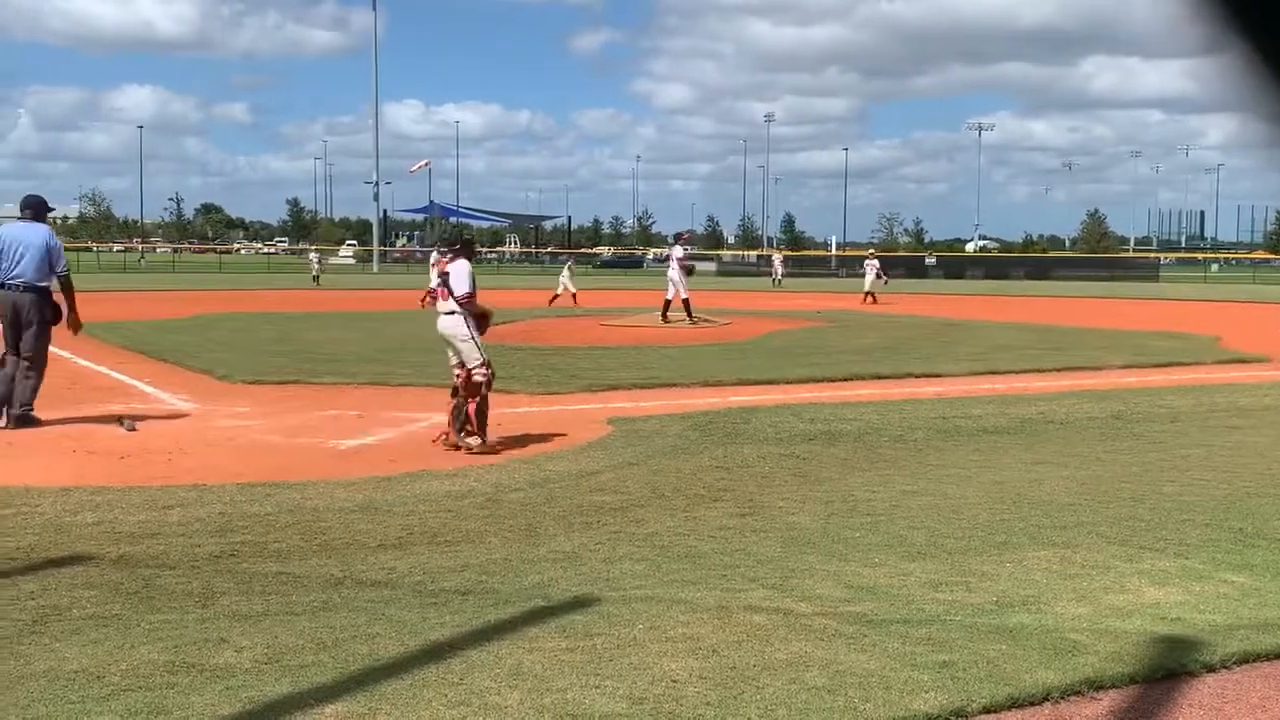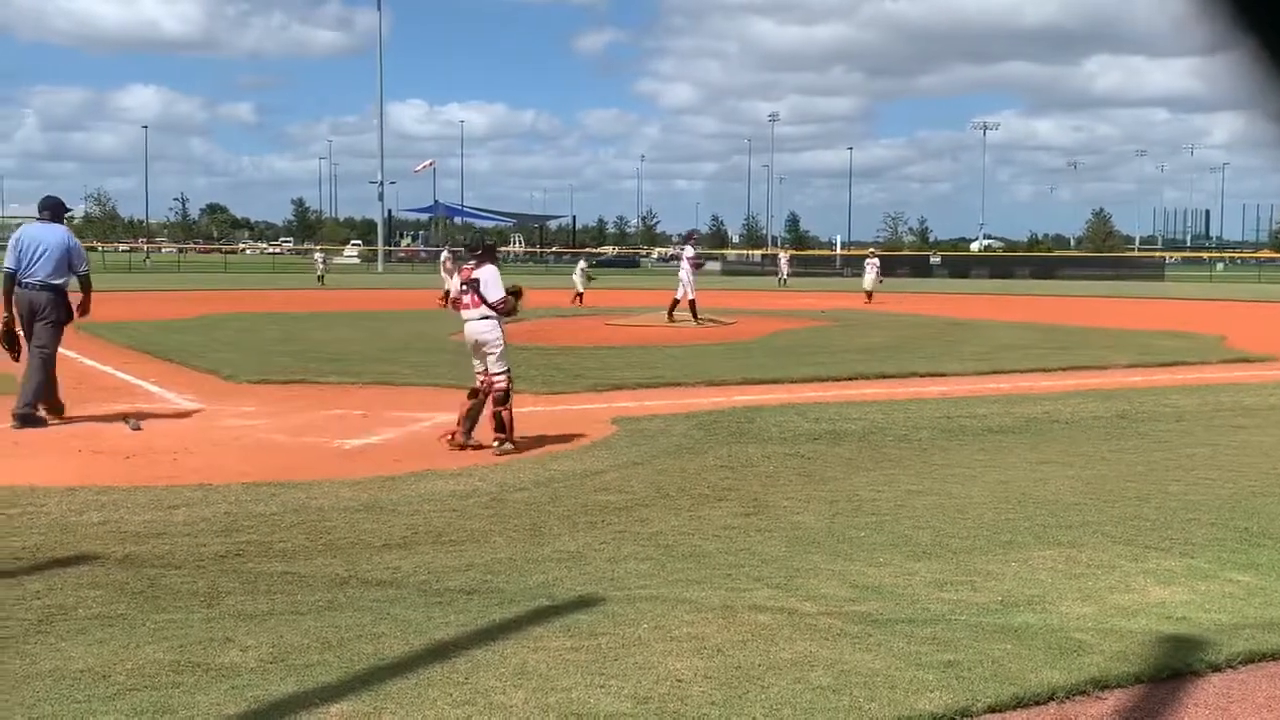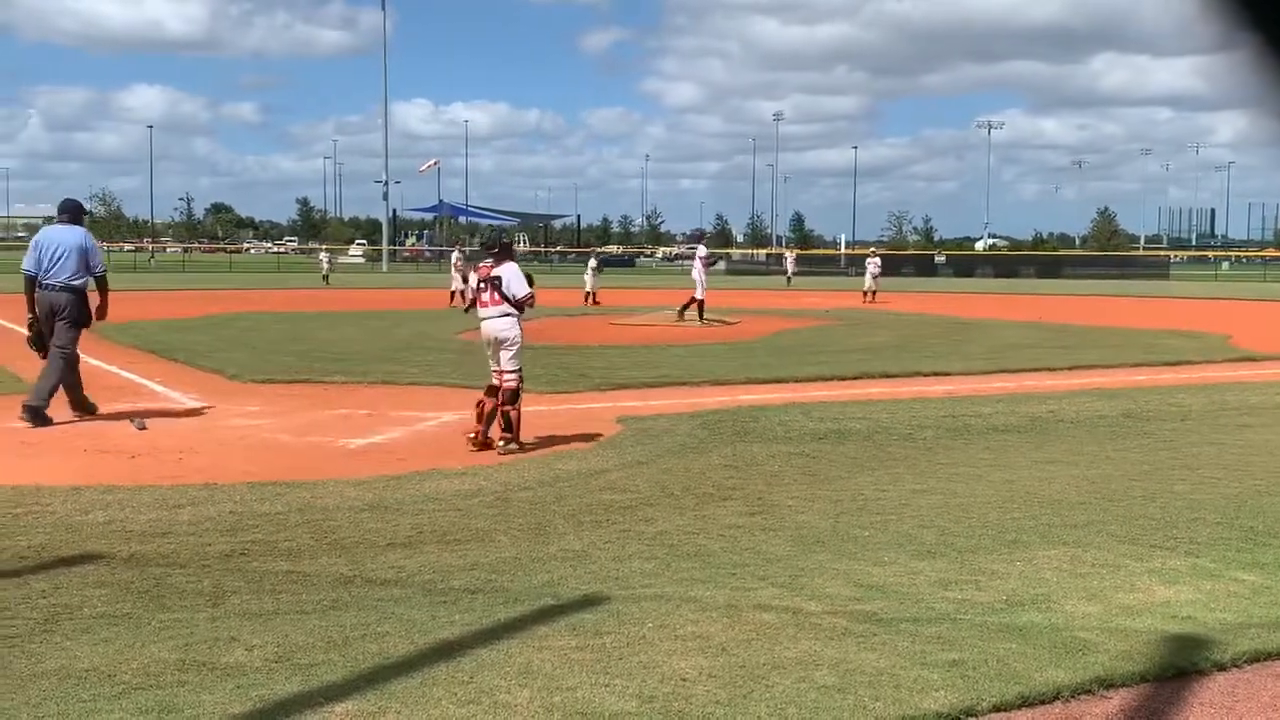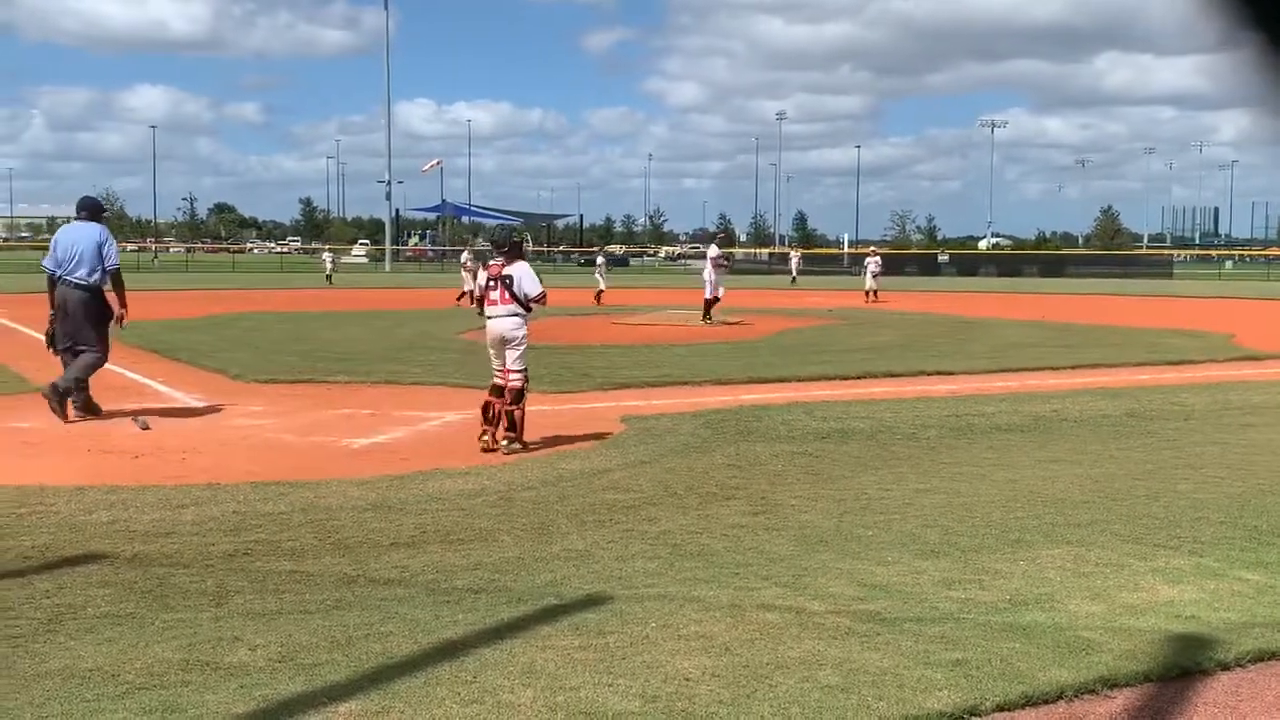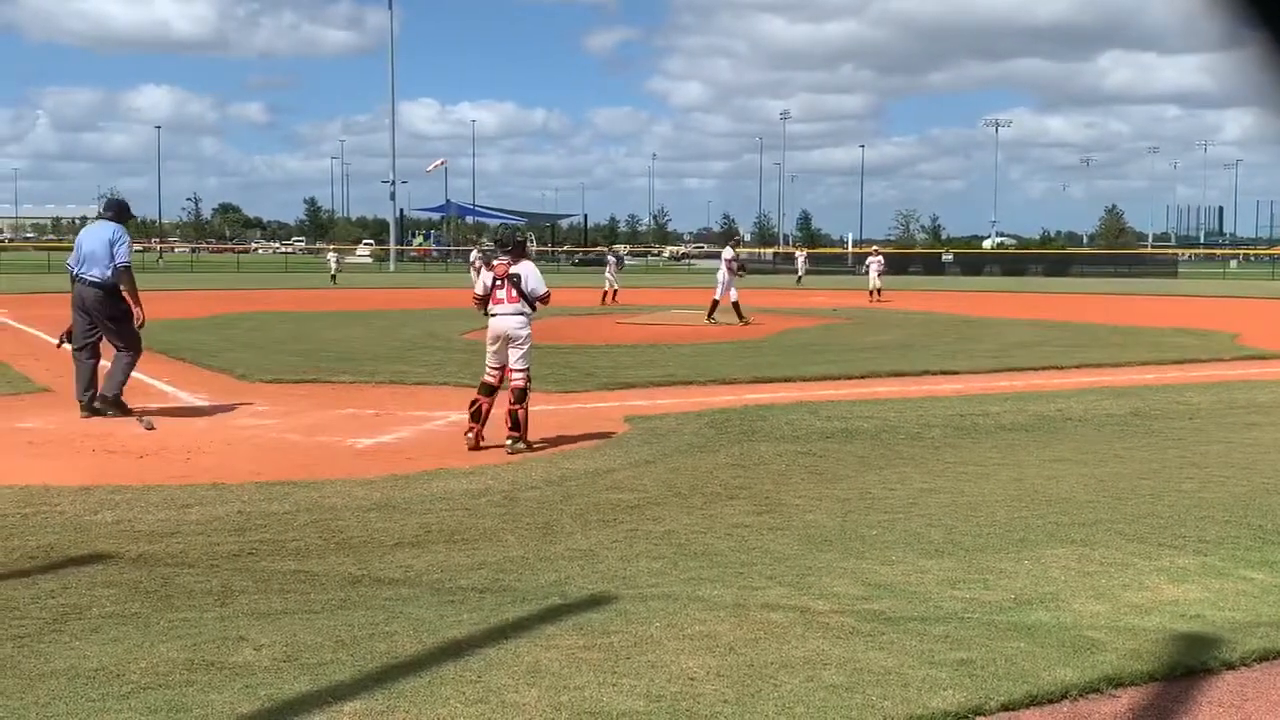
dt=0.2s
person 1, frame 1
right shoulder: (48, 235)
right elbow: (63, 276)
right wrist: (73, 310)
right hip: (35, 299)
right knee: (33, 357)
right ankle: (20, 412)
person 1, frame 2
left shoulder: (21, 232)
right shoulder: (66, 235)
right elbow: (82, 273)
right wrist: (86, 299)
left hip: (23, 296)
right hip: (51, 298)
left knee: (39, 350)
right knee: (41, 354)
left ankle: (51, 404)
right ankle: (24, 411)
person 1, frame 3
left shoulder: (41, 235)
right shoulder: (85, 236)
left elbow: (29, 276)
right elbow: (99, 275)
left wrist: (31, 312)
right wrist: (103, 302)
left hip: (44, 297)
right hip: (71, 299)
left knee: (62, 351)
right knee: (62, 355)
left ankle: (79, 402)
right ankle: (35, 405)
person 1, frame 4
left shoulder: (61, 232)
right shoulder: (101, 232)
left elbow: (50, 273)
right elbow: (113, 272)
left wrist: (53, 309)
right wrist: (122, 305)
left hip: (62, 293)
right hip: (87, 296)
left knee: (69, 350)
right knee: (96, 351)
left ankle: (82, 402)
right ankle: (60, 388)
person 1, frame 5
left shoulder: (85, 231)
right shoulder: (117, 232)
left elbow: (72, 268)
right elbow: (123, 271)
left wrist: (77, 305)
right wrist: (137, 305)
left hip: (79, 291)
right hip: (103, 295)
left knee: (84, 349)
right knee: (129, 346)
left ankle: (87, 402)
right ankle: (109, 397)
person 2, frame 1
left shoulder: (442, 266)
right shoulder: (462, 265)
left elbow: (430, 299)
right elbow: (465, 300)
right wrist: (483, 309)
left hip: (442, 321)
right hip: (459, 322)
left knee: (461, 378)
right knee: (481, 374)
left ankle: (454, 434)
right ankle: (474, 435)
person 2, frame 2
left shoulder: (460, 273)
right shoulder: (489, 270)
left elbow: (454, 304)
right elbow: (502, 305)
right wrist: (512, 306)
left hip: (469, 329)
right hip: (489, 327)
left knee: (482, 381)
right knee: (500, 382)
left ankle: (461, 434)
right ankle: (502, 440)
person 2, frame 3
left shoulder: (476, 271)
right shoulder: (510, 268)
left elbow: (471, 302)
right elbow: (528, 300)
right wrist: (529, 288)
left hip: (486, 326)
right hip: (507, 325)
left knee: (497, 379)
right knee: (511, 380)
left ankle: (480, 434)
right ankle: (507, 439)
person 2, frame 4
left shoulder: (486, 269)
right shoulder: (521, 267)
left elbow: (479, 302)
right elbow: (540, 299)
right wrist: (526, 295)
left hip: (492, 325)
right hip: (515, 325)
left knee: (499, 378)
right knee: (516, 380)
left ankle: (488, 434)
right ankle: (511, 439)
person 2, frame 5
left shoulder: (488, 269)
right shoulder: (527, 266)
left elbow: (479, 302)
right elbow: (545, 298)
left hip: (495, 323)
right hip: (519, 324)
left knee: (492, 376)
right knee: (519, 380)
left ankle: (474, 432)
right ankle: (515, 438)
